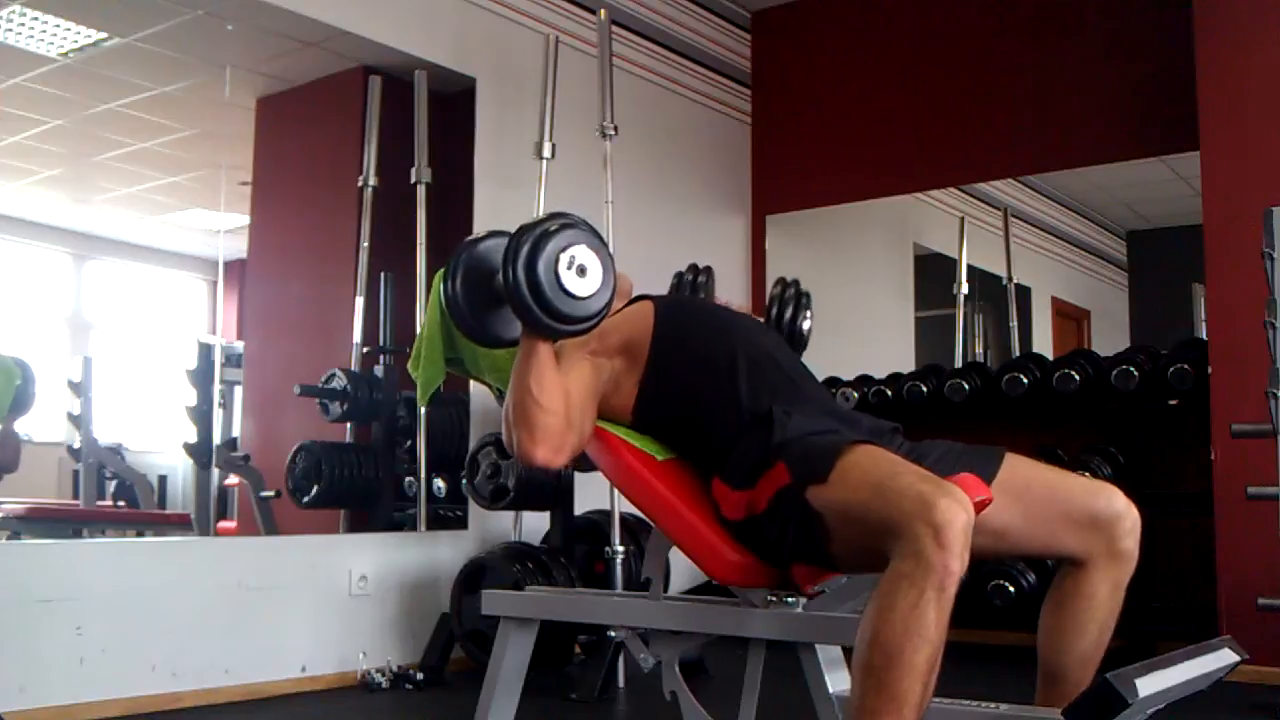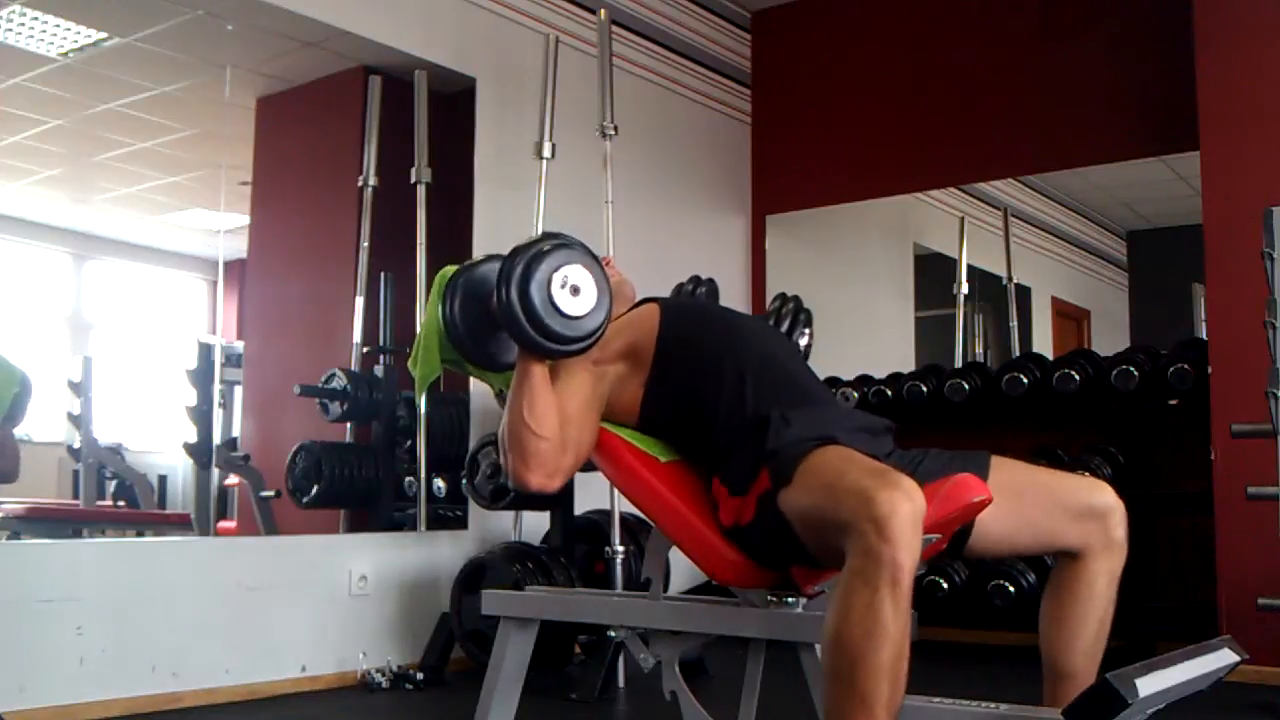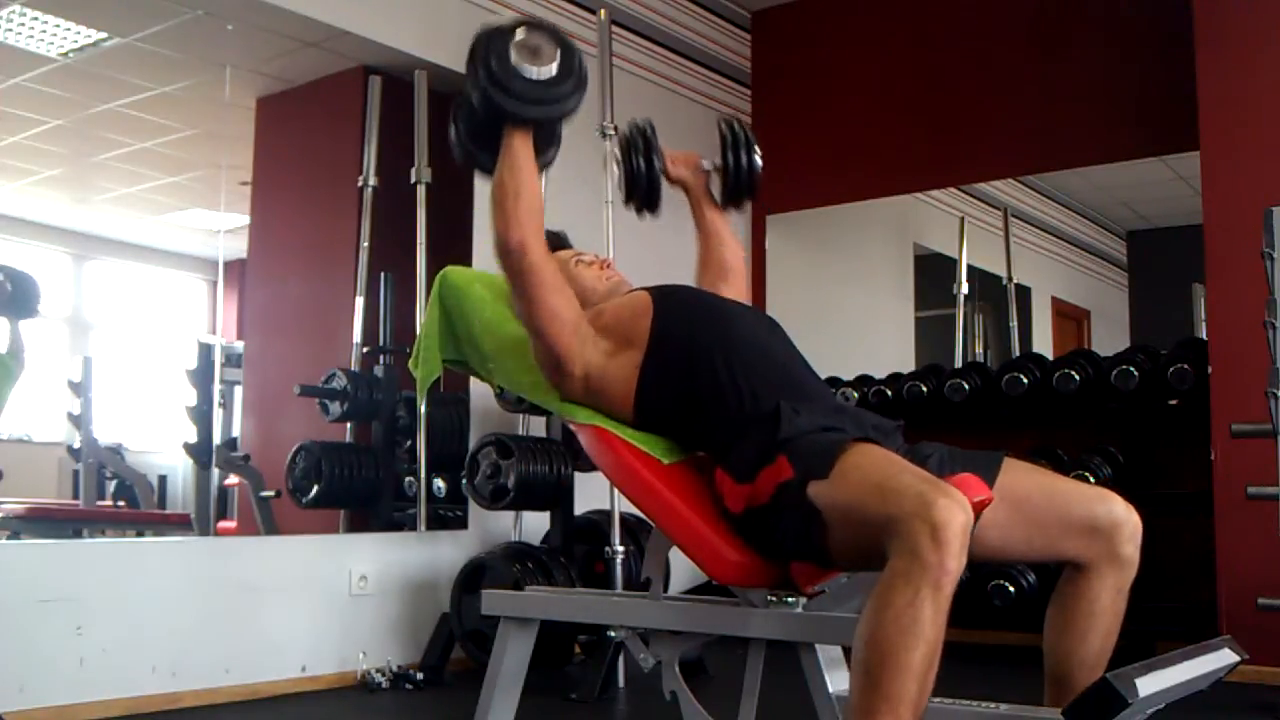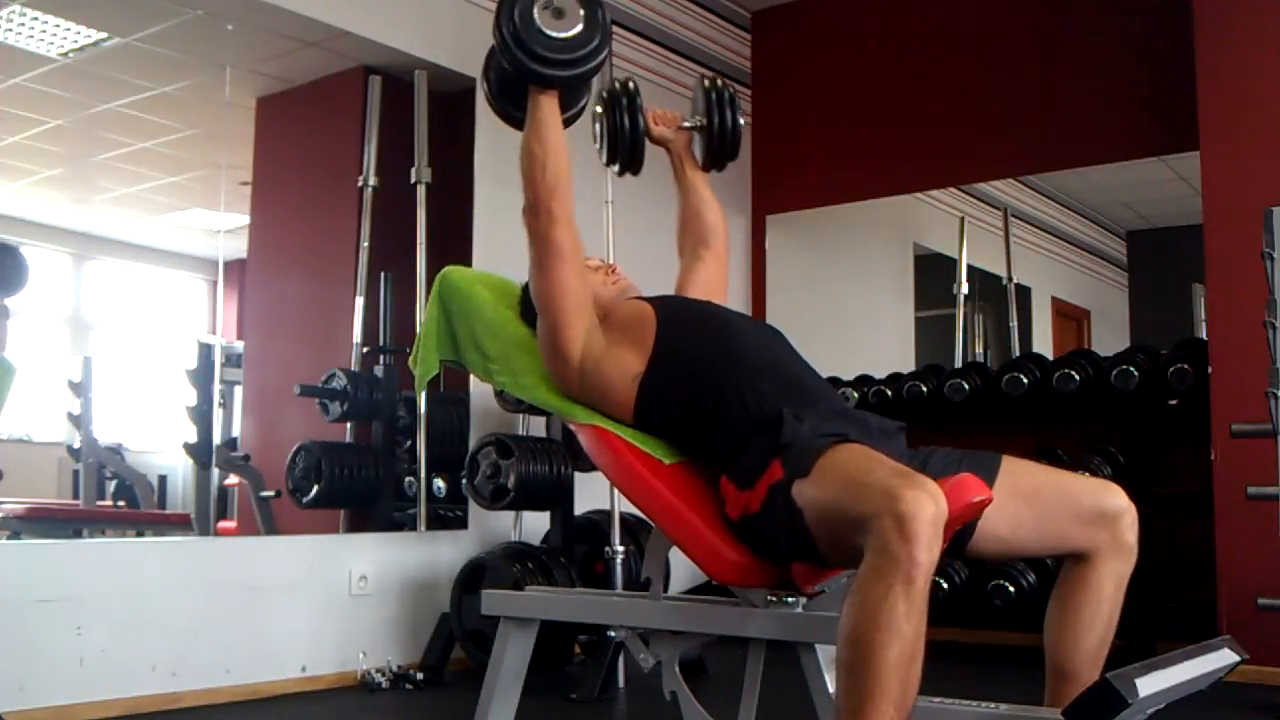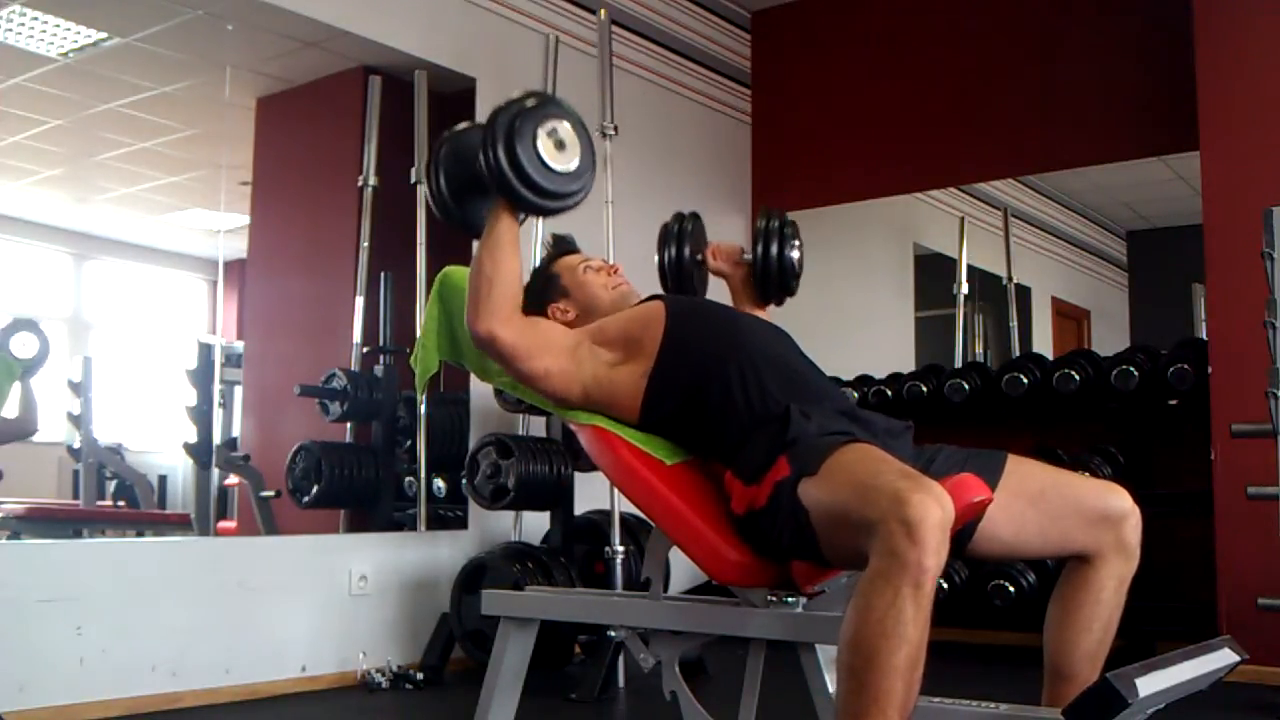
dt=1s
person 1, frame 1
left shoulder: (659, 326)
right shoulder: (589, 344)
right elbow: (542, 445)
left wrist: (743, 326)
left hip: (858, 435)
right hip: (779, 453)
left knee: (1110, 522)
right knee: (938, 524)
person 1, frame 2
left shoulder: (667, 329)
right shoulder: (595, 352)
right elbow: (538, 468)
left wrist: (770, 353)
left hip: (863, 445)
right hip: (780, 454)
left knee: (1097, 513)
right knee: (886, 513)
person 1, frame 3
left shoulder: (663, 325)
right shoulder: (581, 342)
left elbow: (732, 278)
right elbow: (518, 239)
left wrist: (698, 194)
right wrist: (520, 126)
left hip: (857, 432)
right hip: (779, 455)
left knee: (1113, 529)
right knee: (937, 524)
person 1, frame 4
left shoulder: (673, 323)
right shoulder: (581, 344)
left elbow: (706, 245)
right elbow: (548, 210)
left wrist: (681, 153)
right wrist: (543, 92)
left hip: (864, 439)
right hip: (780, 459)
left knee: (1109, 516)
right knee: (910, 515)
person 1, frame 5
left shoulder: (673, 335)
right shoulder: (585, 352)
right elbow: (494, 326)
left wrist: (742, 288)
right wrist: (506, 210)
left hip: (865, 433)
right hip: (787, 451)
left knee: (1112, 517)
right knee: (916, 518)
